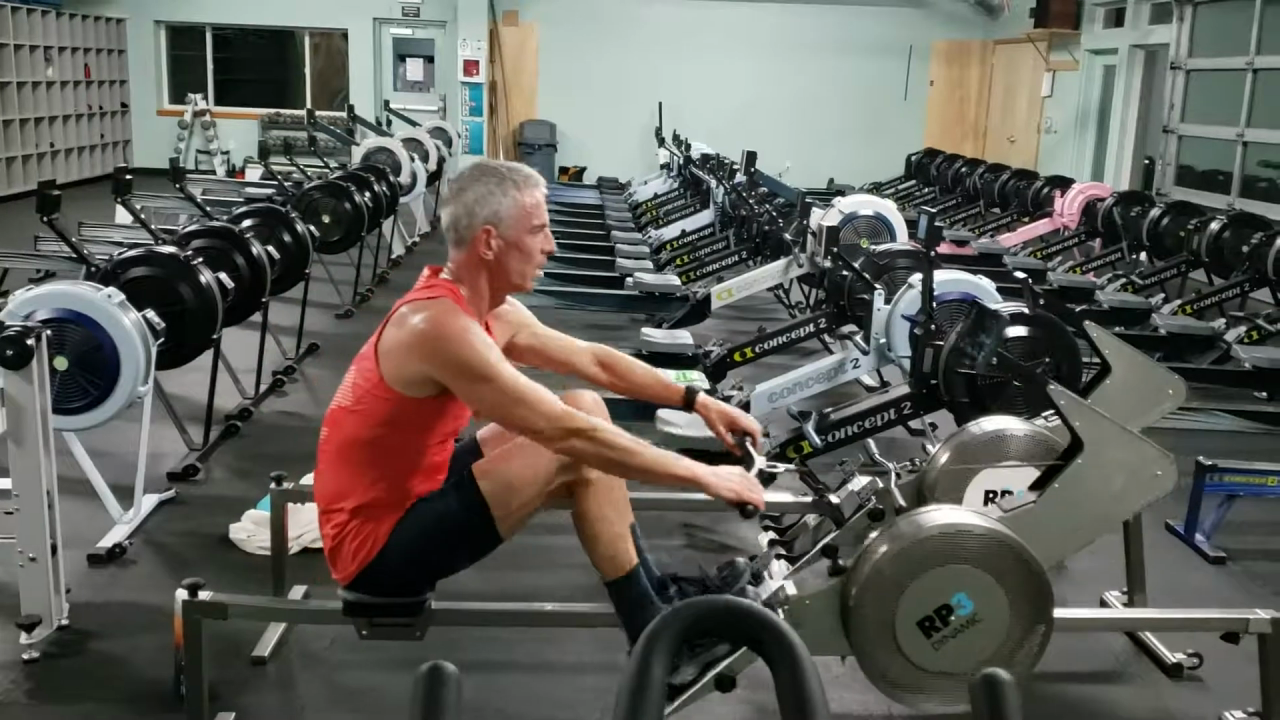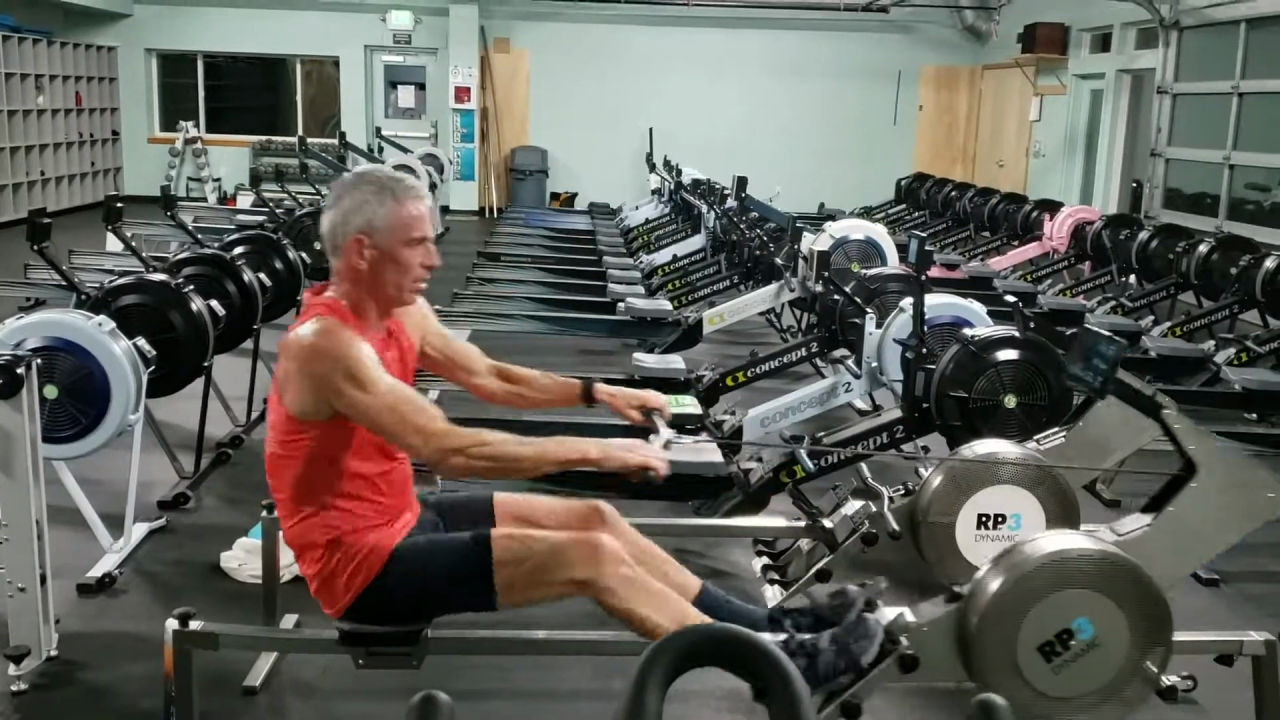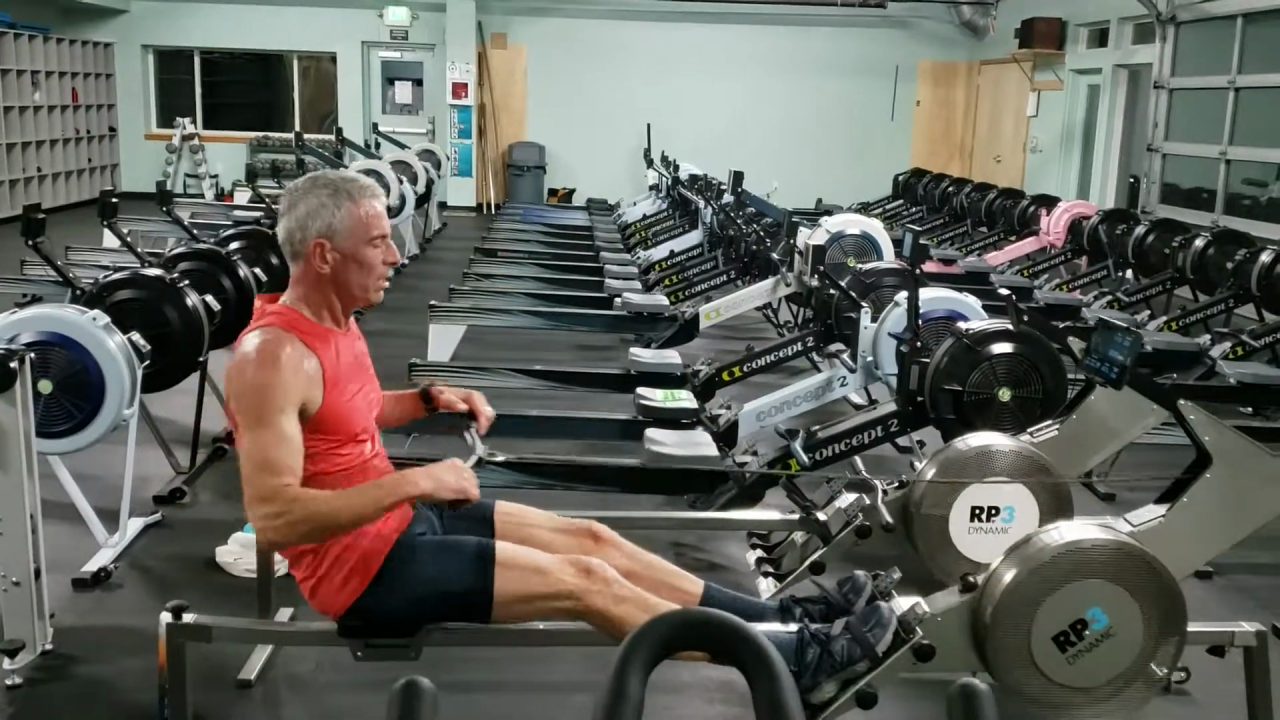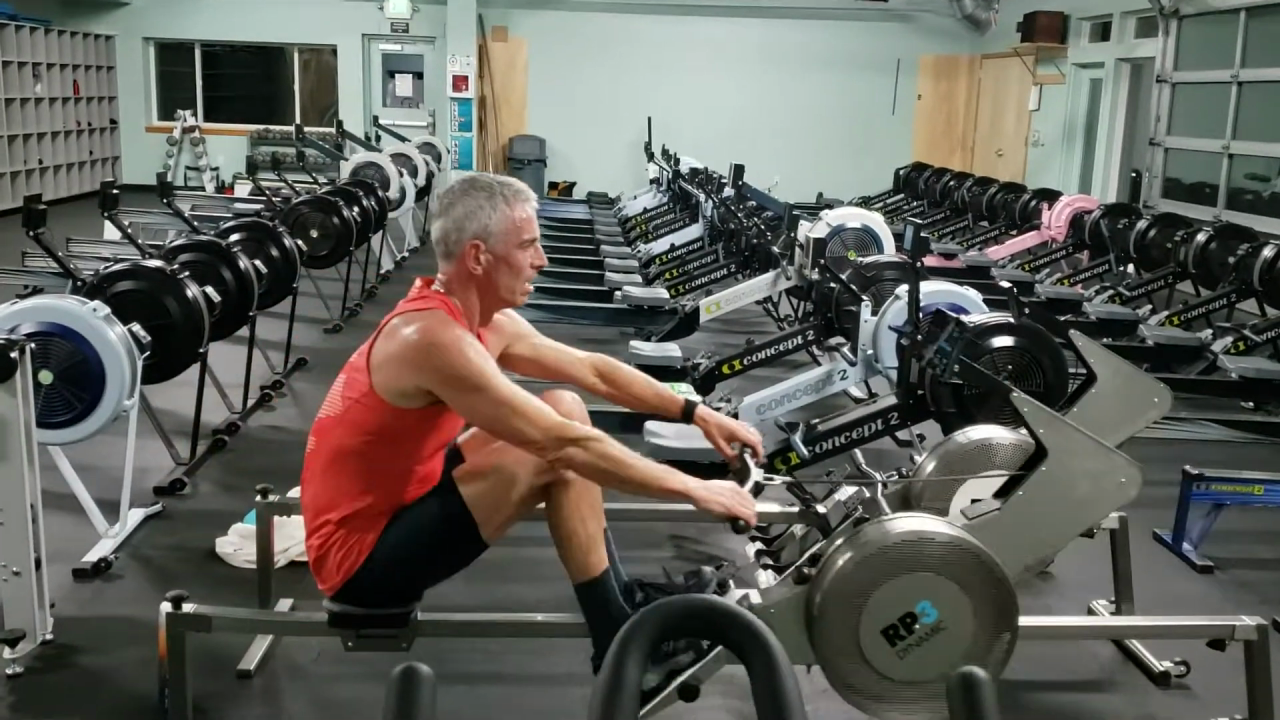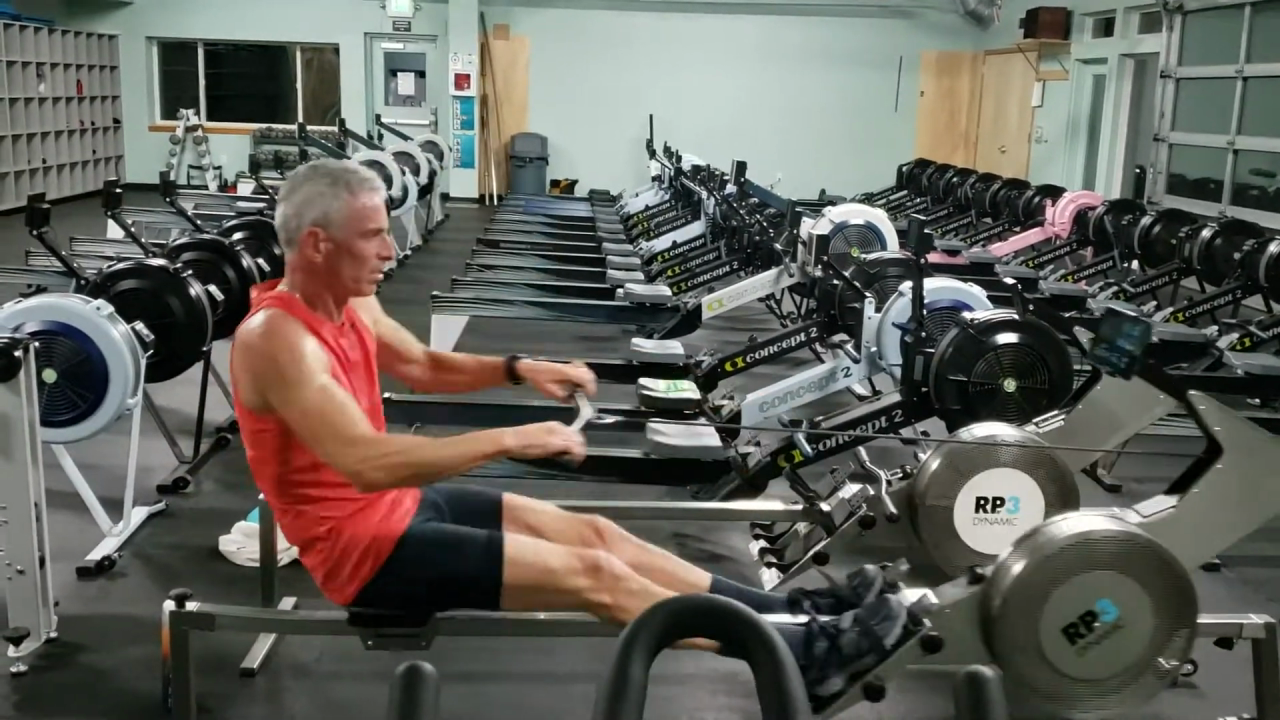
dt=1s
person 1, frame 1
left shoulder: (487, 308)
right shoulder: (442, 327)
left elbow: (593, 361)
right elbow: (572, 434)
left wrist: (698, 401)
right wrist: (702, 476)
left hip: (411, 494)
right hip: (375, 545)
left knee: (584, 407)
right knee: (571, 441)
left ankle: (655, 593)
person 1, frame 2
left shoulder: (398, 310)
right shoulder: (325, 343)
left elbow: (489, 378)
right elbow: (449, 452)
left wrist: (597, 393)
right wrist: (597, 452)
left hip: (400, 521)
right hip: (366, 566)
left knee: (594, 521)
right knee: (590, 556)
left ankle: (770, 628)
right ankle: (786, 669)
person 1, frame 3
left shoulder: (332, 321)
right shoulder: (272, 358)
right elbow: (276, 519)
left wrist: (430, 396)
right wrist: (419, 482)
left hip: (388, 526)
right hip: (356, 570)
left knee: (590, 540)
right knee: (585, 581)
left ankle: (783, 617)
right ankle: (798, 660)
person 1, frame 4
left shoulder: (483, 319)
right shoulder: (433, 338)
left elbow: (592, 370)
right elbow: (564, 447)
left wrist: (697, 414)
right wrist: (692, 491)
left hip: (392, 506)
right hip: (362, 558)
left knee: (561, 412)
right knee: (557, 444)
left ankle: (615, 600)
person 1, frame 5
left shoulder: (347, 303)
right shoulder: (275, 337)
left elbow: (424, 365)
right elbow: (372, 463)
left wrist: (520, 369)
right wrist: (513, 440)
left hip: (401, 513)
right hip: (368, 550)
left knee: (593, 535)
right knee: (593, 577)
left ankle: (798, 610)
right ankle: (806, 656)
